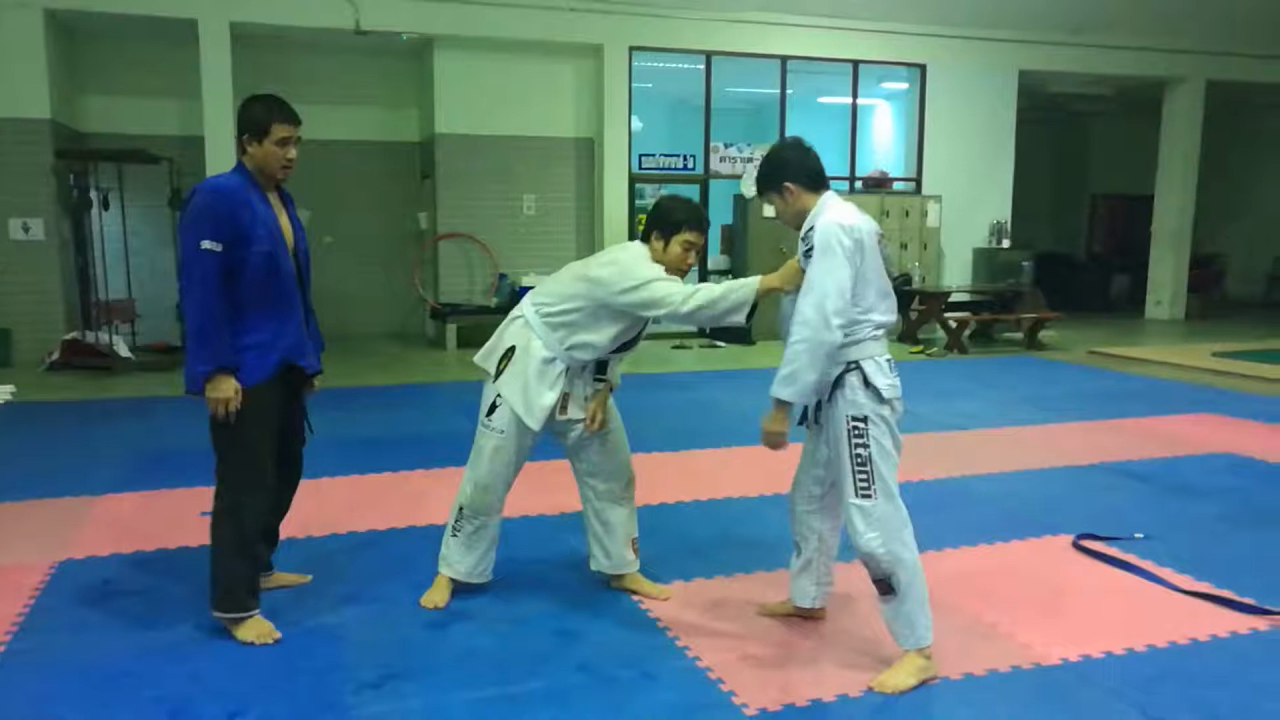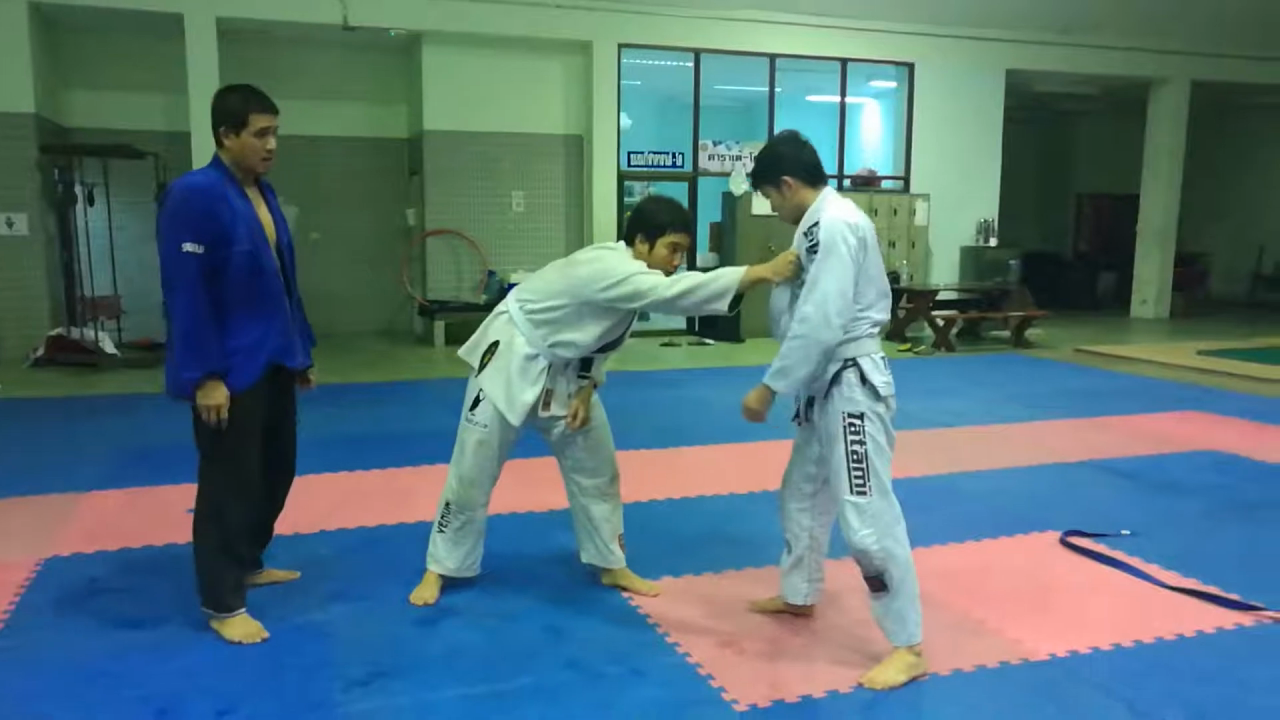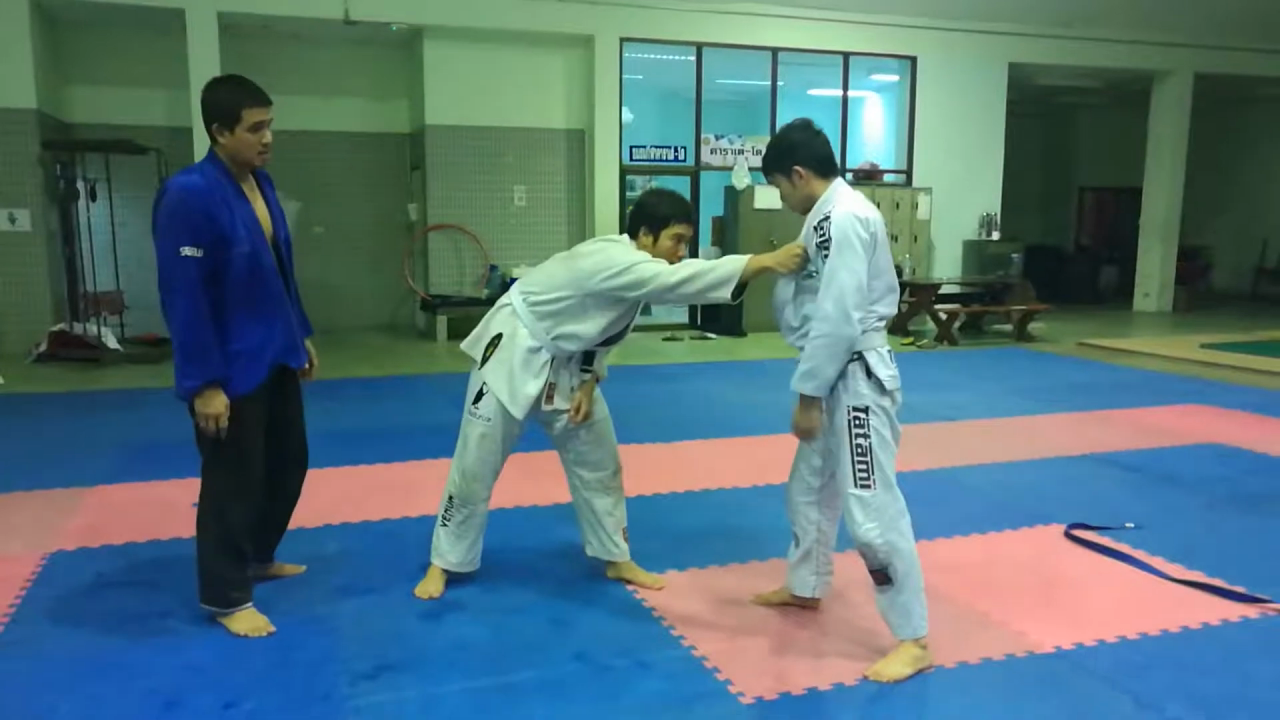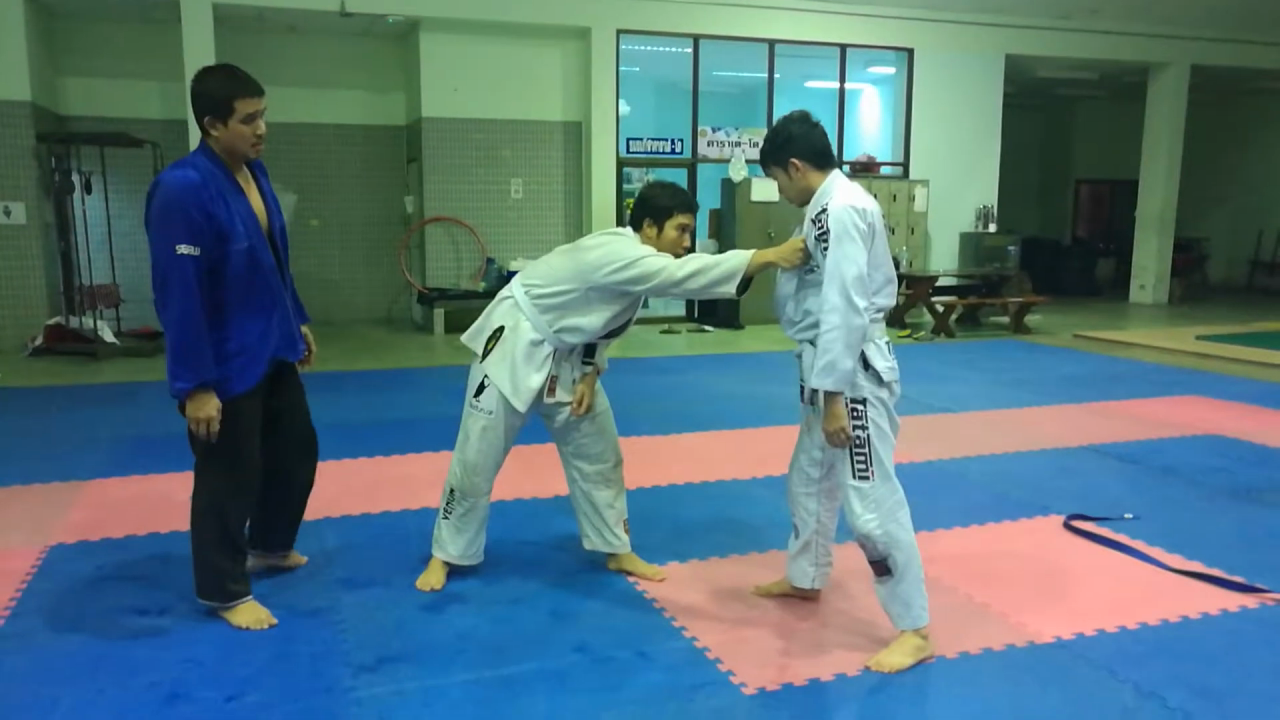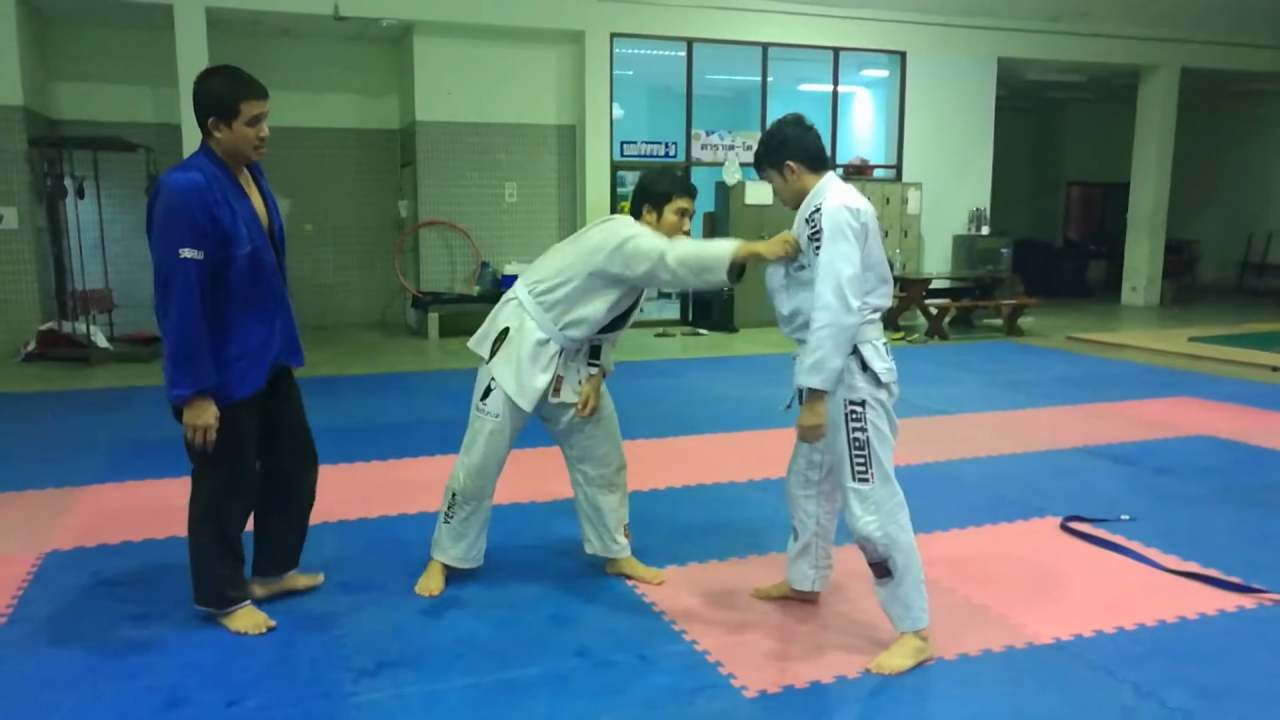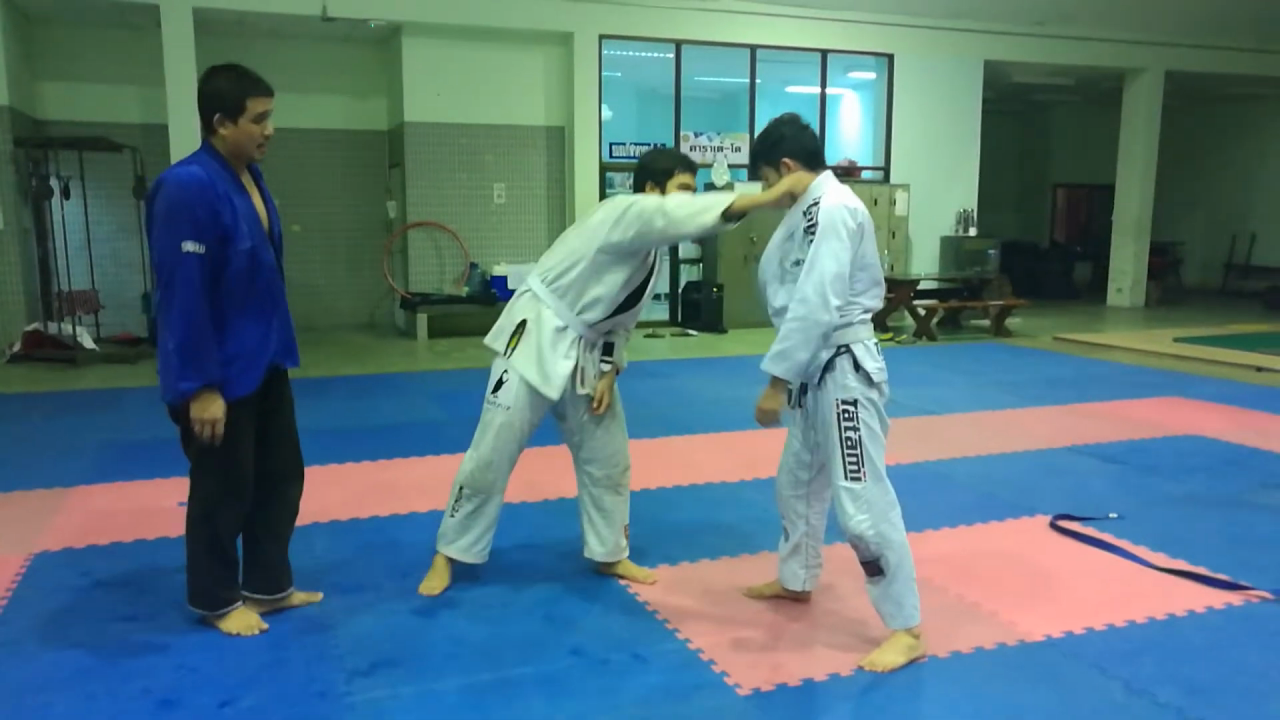
dt=0.2s
person 1, frame 1
left shoulder: (281, 201)
right shoulder: (218, 198)
right elbow: (201, 291)
left wrist: (309, 353)
right wrist: (216, 370)
left hip: (283, 362)
right hip: (242, 369)
left knee: (282, 473)
right knee: (245, 481)
left ankle: (257, 564)
right ankle: (235, 603)
person 1, frame 2
left shoulder: (262, 194)
right shoulder: (194, 196)
right elbow: (184, 294)
left wrist: (301, 347)
right wrist: (205, 376)
left hip: (272, 361)
right hip: (227, 371)
left knee: (275, 470)
right knee: (230, 482)
left ankle: (246, 562)
right ankle: (222, 601)
person 1, frame 3
left shoulder: (260, 184)
right shoulder: (189, 195)
right elbow: (183, 297)
left wrist: (301, 335)
right wrist: (206, 383)
left hip: (275, 358)
right hip: (229, 371)
left knee: (288, 463)
right knee: (233, 481)
left ankle: (256, 557)
right ankle: (226, 597)
person 1, frame 4
left shoulder: (254, 171)
right shoulder: (183, 190)
right elbow: (178, 295)
left wrist: (297, 319)
right wrist: (196, 385)
left hip: (272, 352)
right hip: (224, 366)
left knee: (297, 451)
right knee: (229, 477)
left ankle: (269, 546)
right ankle: (226, 590)
person 1, frame 5
left shoulder: (250, 173)
right shoulder: (185, 193)
right elbow: (179, 300)
left wrist: (284, 332)
right wrist: (193, 392)
left hip: (267, 357)
right hip: (222, 371)
left knee: (295, 461)
right knee: (226, 484)
left ankle: (273, 569)
right ankle: (223, 596)
person 1, frame 6
left shoulder: (248, 176)
right shoulder: (187, 189)
right elbow: (182, 296)
right wrist: (199, 387)
left hip: (263, 361)
right hip: (218, 372)
left knee: (281, 474)
right knee: (223, 488)
left ankle: (266, 585)
right ankle: (216, 599)
person 2, frame 1
left shoulder: (829, 228)
right shoulder: (840, 221)
left elbow: (819, 325)
left wrist: (781, 404)
left hip: (857, 383)
right hip: (838, 382)
left knee: (873, 517)
right knee: (812, 495)
left ankle: (917, 649)
right ankle: (808, 597)
person 2, frame 2
left shoulder: (833, 225)
right shoulder: (827, 220)
left elbow: (819, 323)
left wrist: (767, 388)
left hip: (852, 381)
right hip: (827, 381)
left knee: (867, 514)
right knee: (804, 492)
left ankle: (909, 645)
right ankle: (800, 594)
person 2, frame 3
left shoulder: (844, 218)
right shoulder: (831, 214)
left elbow: (838, 320)
left wrist: (807, 398)
left hip: (856, 376)
right hip: (833, 375)
left knee: (871, 509)
right knee: (809, 486)
left ankle: (913, 640)
right ankle: (805, 587)
person 2, frame 4
left shoulder: (841, 210)
right shoulder: (829, 206)
left elbow: (845, 310)
left wrist: (836, 400)
left hip: (856, 368)
right hip: (832, 364)
left knee: (870, 499)
right knee: (809, 477)
left ankle: (914, 630)
right ankle: (806, 578)
person 2, frame 5
left shoulder: (834, 210)
right shoulder: (821, 207)
left elbow: (837, 309)
left wrist: (816, 396)
left hip: (852, 368)
right hip: (829, 365)
left knee: (870, 501)
right knee: (807, 480)
left ankle: (914, 631)
right ankle: (805, 580)
person 2, frame 6
left shoulder: (829, 209)
right shoulder: (815, 207)
left elbow: (816, 306)
left wrist: (776, 382)
left hip: (843, 367)
right hip: (819, 365)
left knee: (862, 499)
right knee: (798, 479)
left ankle: (906, 628)
right ankle: (796, 579)
person 3, frame 1
left shoulder: (646, 274)
right shoulder: (626, 269)
right elbow: (688, 304)
left wrist: (603, 391)
right wrist: (772, 282)
left hip: (578, 373)
right hip: (529, 365)
left knee: (611, 472)
right knee: (489, 477)
left ankle: (621, 569)
right ankle: (453, 572)
person 3, frame 2
left shoulder: (628, 273)
right shoulder: (608, 268)
right elbow: (675, 292)
left wrist: (587, 388)
right wrist: (761, 273)
left hip: (563, 371)
right hip: (513, 361)
left knee: (596, 469)
right knee: (474, 472)
left ankle: (611, 565)
right ankle: (440, 568)
person 3, frame 3
left shoulder: (631, 269)
right shoulder: (612, 260)
right elbow: (679, 281)
left wrist: (589, 383)
right wrist: (766, 262)
left hip: (564, 363)
right hip: (515, 353)
left knee: (599, 462)
right knee: (476, 466)
left ankle: (616, 559)
right ankle: (445, 563)
person 3, frame 4
left shoulder: (633, 261)
right shoulder: (617, 253)
right elbow: (683, 275)
left wrist: (590, 375)
right wrist: (769, 257)
left hip: (564, 356)
right hip: (516, 346)
left knee: (599, 455)
right knee: (477, 459)
left ankle: (616, 550)
right ankle: (445, 555)
person 3, frame 5
left shoulder: (637, 255)
right shoulder: (619, 237)
right elbow: (675, 261)
left wrist: (595, 376)
right wrist: (757, 249)
left hip: (570, 358)
right hip: (521, 348)
left knee: (603, 458)
right knee: (480, 463)
left ankle: (616, 554)
right ankle: (445, 558)
person 3, frame 6
left shoulder: (649, 244)
right shoulder: (624, 212)
right elbow: (675, 216)
left wrist: (610, 373)
right wrist: (762, 198)
left hip: (586, 354)
right hip: (536, 341)
left knee: (608, 459)
right knee: (491, 457)
left ankle: (610, 555)
right ankle: (448, 555)
